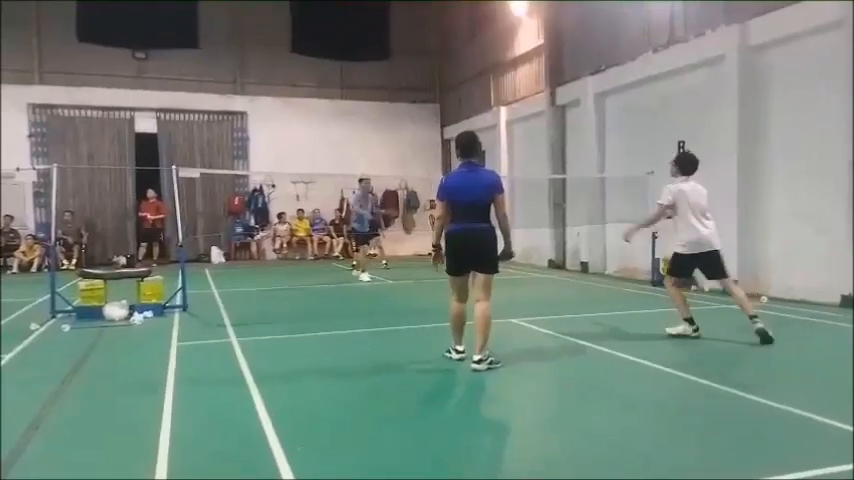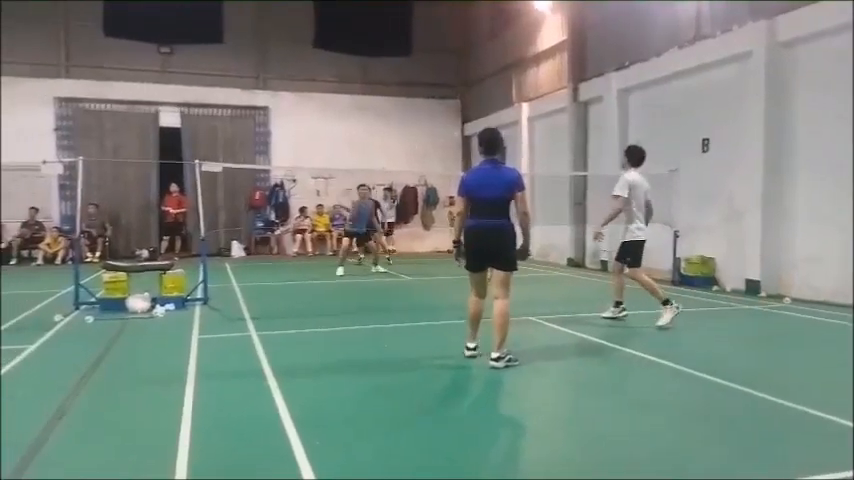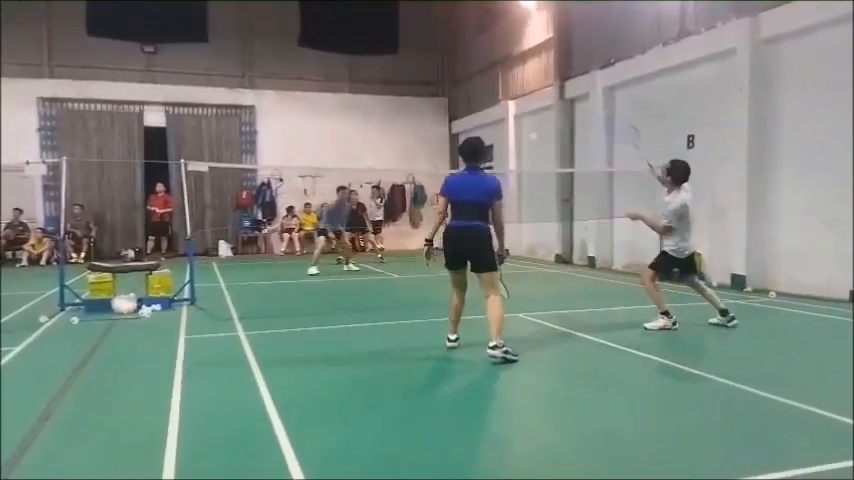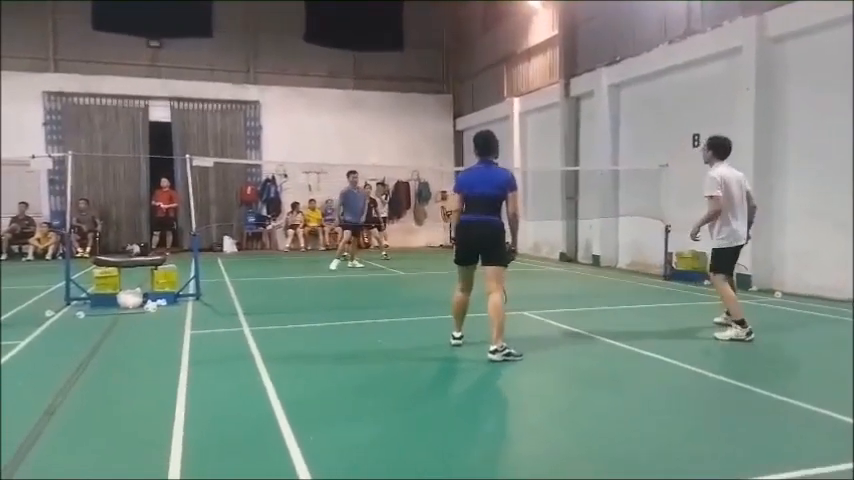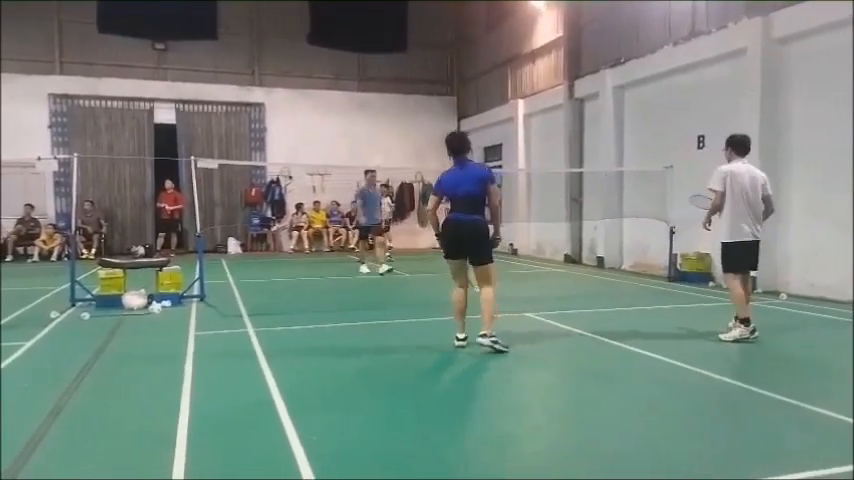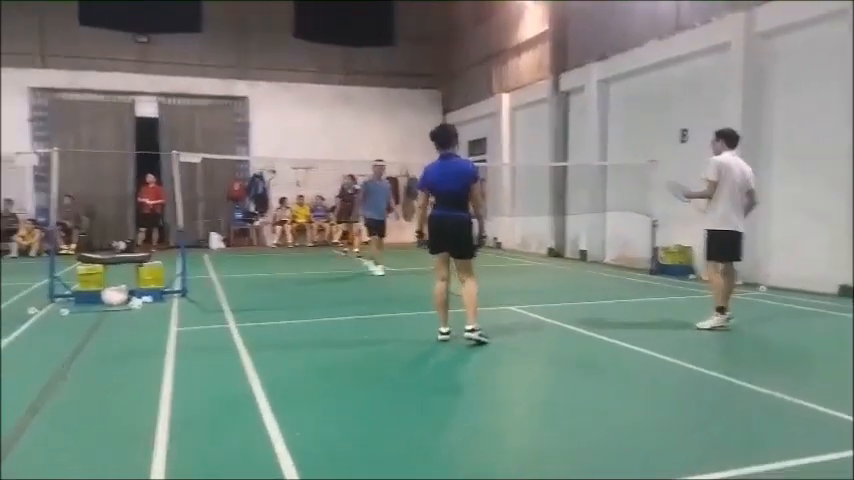
dt=0.7s
person 1, frame 1
left shoulder: (448, 181)
right shoulder: (492, 178)
left elbow: (441, 217)
right elbow: (502, 215)
left wrist: (436, 245)
right wrist: (508, 244)
left hip: (456, 240)
right hip: (483, 239)
left knee: (458, 298)
right knee: (483, 299)
left ankle: (458, 347)
right ankle: (480, 356)
person 1, frame 2
left shoulder: (468, 177)
right shoulder: (512, 176)
left elbow: (461, 213)
right elbow: (523, 212)
left wrist: (457, 241)
right wrist: (526, 242)
left hip: (475, 236)
right hip: (502, 236)
left knee: (476, 294)
right knee: (501, 296)
left ankle: (471, 344)
right ankle: (498, 353)
person 1, frame 3
left shoulder: (451, 181)
right shoulder: (492, 183)
left elbow: (440, 213)
right elbow: (498, 220)
left wrist: (429, 241)
right wrist: (501, 248)
left hip: (454, 237)
right hip: (479, 238)
left knee: (458, 289)
right knee: (492, 294)
left ankle: (453, 336)
right ankle: (496, 343)
person 1, frame 4
left shoulder: (464, 176)
right shoulder: (506, 177)
left elbow: (455, 211)
right elbow: (513, 213)
left wrist: (457, 238)
right wrist: (513, 243)
left hip: (466, 231)
right hip: (492, 232)
left knee: (463, 287)
right knee: (495, 290)
left ankle: (456, 333)
right ankle: (497, 346)
person 1, frame 5
left shoulder: (445, 178)
right shoulder: (484, 172)
left elbow: (431, 209)
right elbow: (494, 205)
left wrist: (439, 234)
right wrist: (496, 232)
left hip: (453, 230)
right hip: (477, 229)
left knee: (459, 284)
right knee: (486, 284)
left ankle: (461, 334)
right ankle: (486, 333)
person 1, frame 6
left shoulder: (429, 171)
right shoulder: (468, 167)
left elbow: (422, 206)
right elbow: (476, 203)
left wrist: (419, 230)
right wrist: (481, 230)
left hip: (437, 225)
right hip: (461, 225)
left knee: (442, 278)
right knee: (468, 278)
left ankle: (443, 328)
right ankle: (472, 326)
person 2, frame 1
left shoulder: (672, 189)
right shoulder: (699, 189)
left elbow: (657, 216)
left wrist: (635, 228)
left hip: (687, 246)
right hip: (709, 244)
left knee: (671, 283)
right knee: (729, 285)
left ankle: (690, 325)
right ankle: (755, 322)
person 2, frame 2
left shoulder: (626, 178)
right shoulder: (642, 181)
left elbow: (619, 207)
right elbow: (650, 210)
left wrist: (601, 226)
left hip: (633, 235)
right hip: (631, 234)
left knee: (636, 274)
right knee: (617, 269)
left ankle: (669, 305)
right ankle: (618, 307)
person 2, frame 3
left shoulder: (674, 204)
right shoulder: (684, 187)
left elbow: (662, 230)
left wrist: (640, 216)
right wrist: (661, 179)
left hip: (674, 249)
right hip: (685, 247)
left knee: (647, 277)
right knee: (694, 281)
left ankle: (666, 318)
right ankle: (725, 315)
person 2, frame 4
left shoulder: (714, 175)
right shoulder: (738, 174)
left elbow: (717, 208)
right elbow: (752, 205)
left wrist: (698, 225)
right wrist: (747, 227)
left hip: (725, 237)
right hip: (738, 235)
left knee: (719, 280)
right knee: (725, 276)
left ankle: (741, 327)
right ankle: (731, 314)
person 2, frame 5
left shoulder: (724, 171)
right shoulder: (759, 175)
left elbow: (717, 203)
right elbow: (770, 207)
left wrist: (707, 217)
left hip: (733, 235)
right hip: (752, 235)
left knee: (732, 279)
right knee: (744, 277)
left ankle: (745, 325)
right ankle: (741, 322)
person 2, frame 6
left shoulder: (717, 161)
right shoulder: (745, 167)
left elbow: (710, 192)
right elbow: (752, 201)
left wrist: (691, 195)
left hip: (719, 224)
right hip: (736, 226)
left knee: (712, 268)
right knee: (728, 268)
left ankle: (721, 314)
right ankle: (723, 312)
